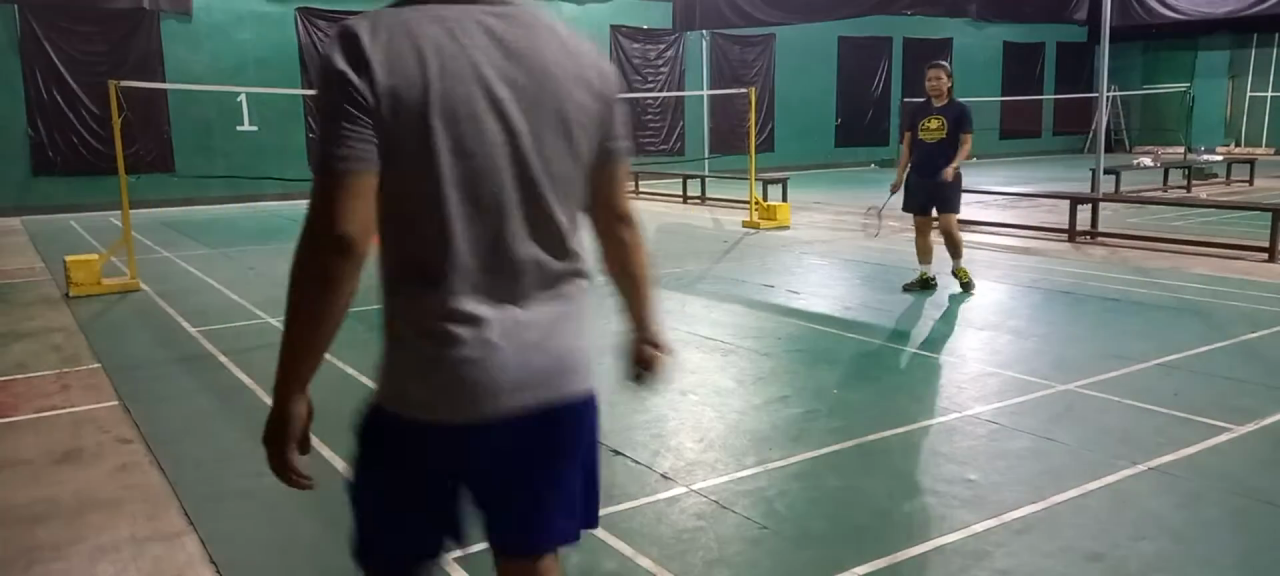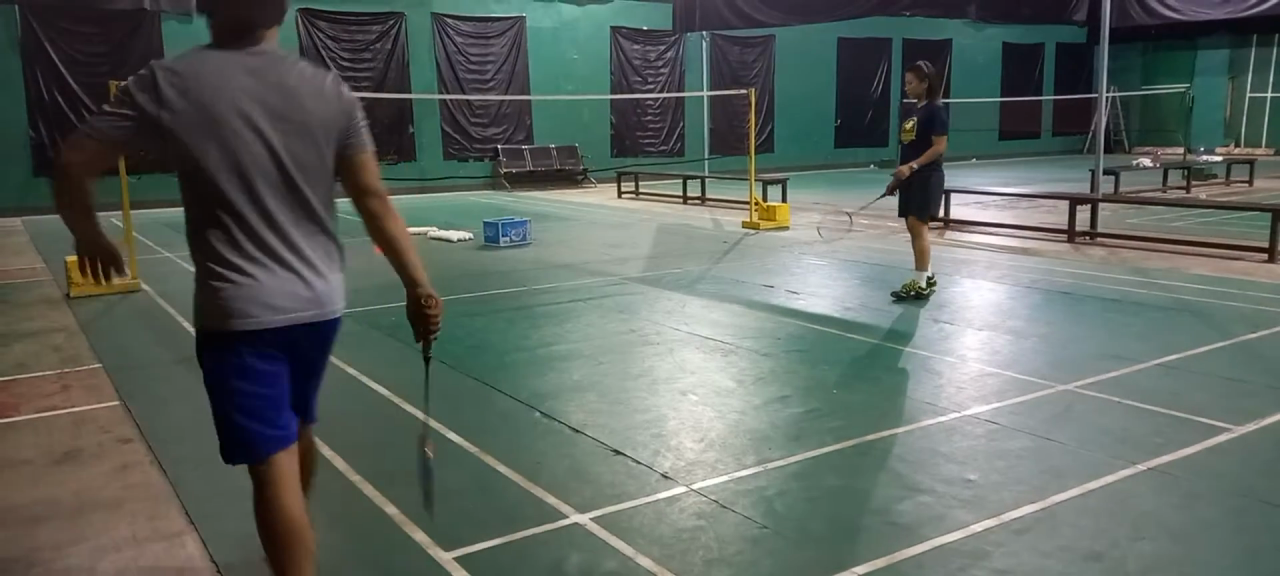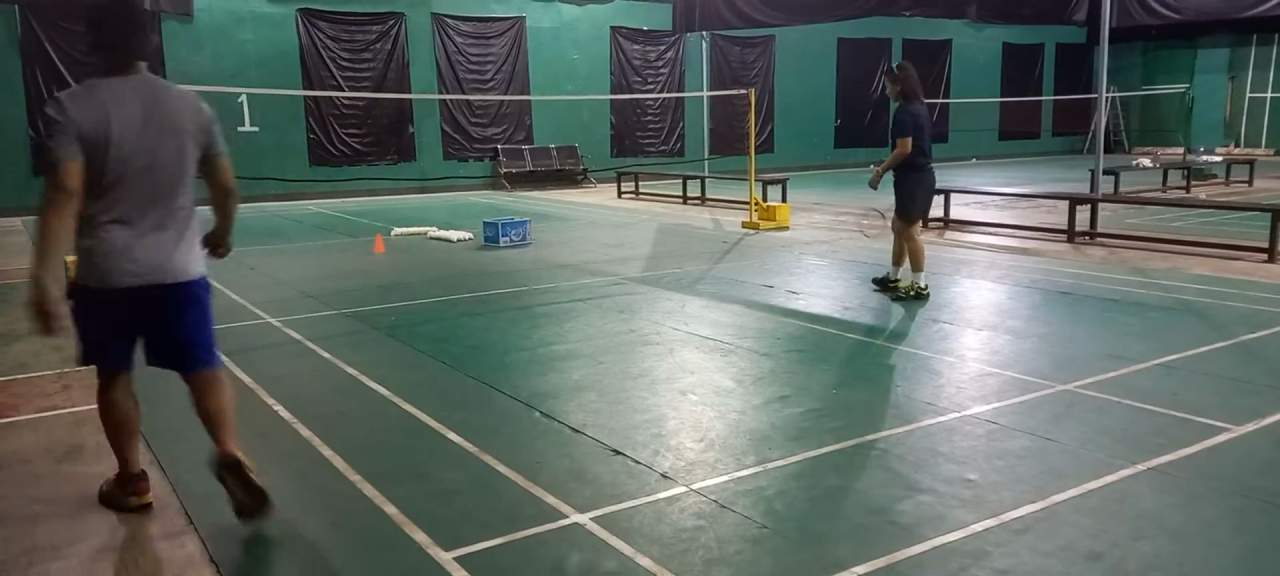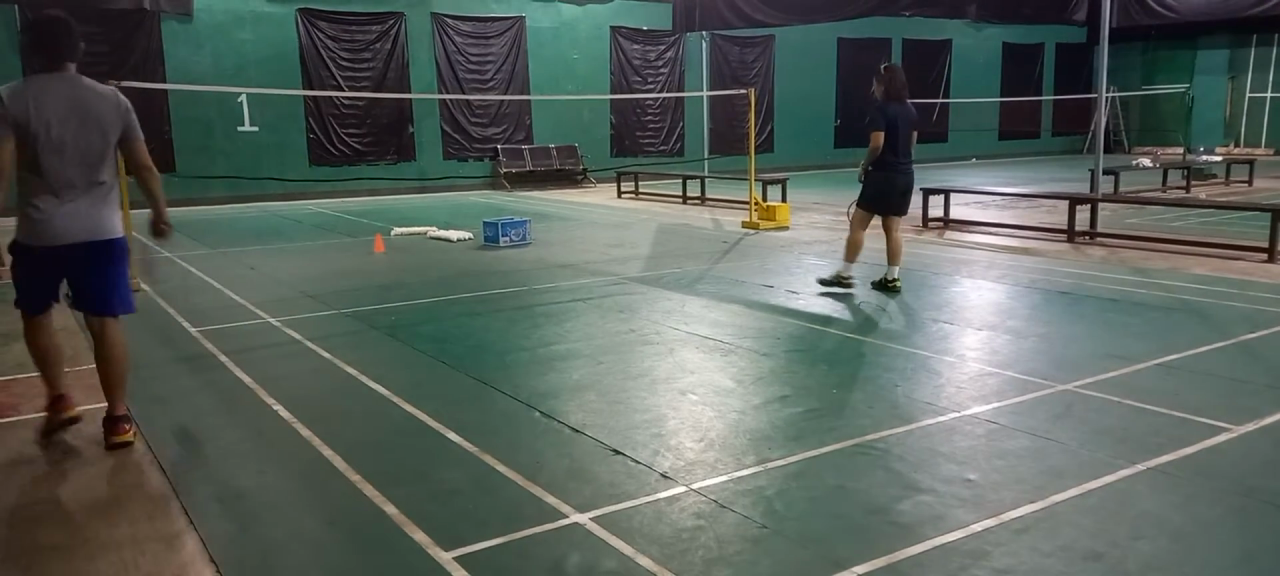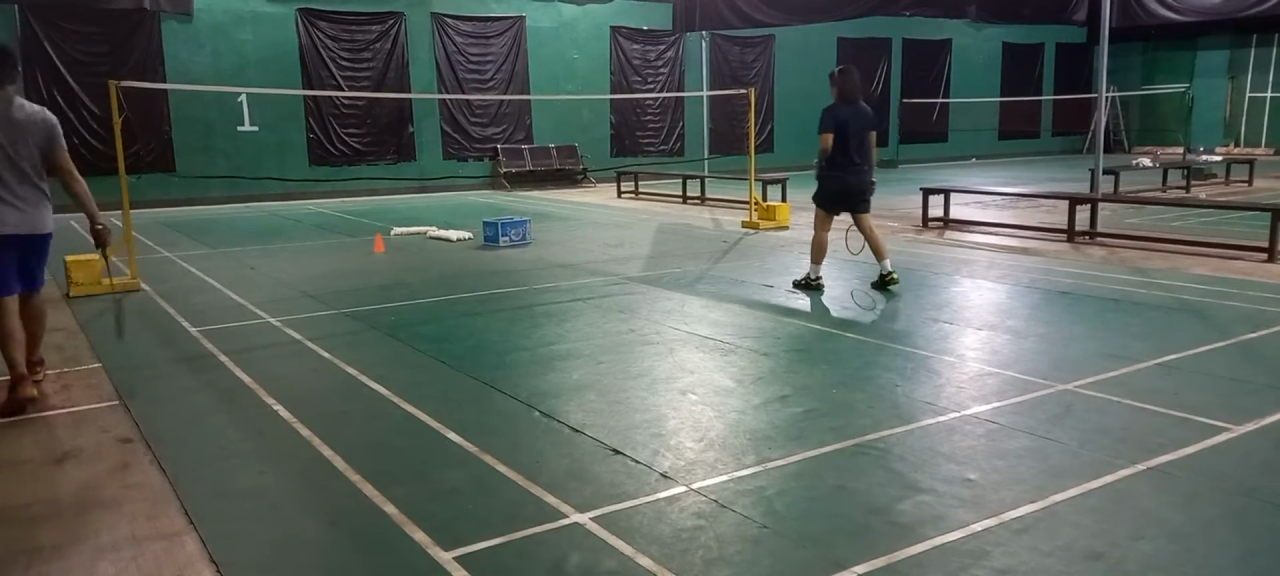
dt=0.7s
person 1, frame 1
left shoulder: (369, 47)
right shoulder: (583, 58)
left elbow: (343, 240)
right elbow: (618, 222)
left wrist: (290, 392)
right wrist: (644, 328)
left hip: (434, 388)
right hip: (559, 374)
person 1, frame 2
left shoulder: (168, 83)
right shoulder: (330, 92)
left elbow: (72, 166)
right elbow: (373, 200)
left wrist: (90, 237)
right wrist: (418, 285)
left hip: (240, 312)
right hip: (319, 301)
left knee: (272, 464)
right knee: (296, 427)
person 1, frame 3
left shoulder: (73, 106)
right shoulder: (192, 106)
left elbow: (65, 194)
right elbow: (226, 189)
left wrist: (44, 278)
right wrist: (222, 232)
left hip: (107, 273)
right hip: (179, 269)
left knee: (114, 375)
right knee: (204, 369)
left ankle: (132, 479)
right ankle: (232, 456)
person 1, frame 4
right shoulder: (113, 100)
right elbow: (144, 167)
right wrist: (159, 213)
left hip: (41, 234)
right hip: (102, 232)
left knee: (35, 317)
right knee: (106, 323)
left ankle: (60, 399)
right ankle: (118, 418)
person 1, frame 5
right shoulder: (42, 118)
right elbow: (68, 175)
right wrist: (96, 220)
right hip: (35, 225)
right knee: (31, 294)
right ankle: (32, 364)
person 2, frame 1
left shoulder: (960, 110)
right shoulder: (917, 111)
left elbow: (966, 144)
right elbow: (907, 145)
left wrist: (953, 166)
right wrist: (899, 176)
left hip: (946, 178)
right hip: (918, 177)
left knee: (948, 226)
right knee: (921, 226)
left ankle: (959, 268)
right ankle: (926, 275)
person 2, frame 2
left shoulder: (935, 111)
right shoulder: (911, 110)
left elbow: (939, 147)
left wrist: (911, 166)
right wrist: (898, 177)
left hip: (927, 177)
right hip: (911, 178)
left knee: (918, 227)
right knee: (913, 230)
left ankle: (920, 285)
right ankle: (926, 277)
person 2, frame 3
left shoulder: (904, 112)
right shoulder: (919, 108)
left elbow: (904, 149)
left wrist: (880, 171)
left hip: (913, 178)
right hip: (918, 176)
left knee: (909, 230)
right knee: (899, 228)
left ankle: (919, 286)
right ankle: (893, 277)
person 2, frame 4
left shoulder: (881, 109)
right shoulder: (910, 110)
left elbow: (877, 144)
right elbow: (911, 143)
left wrist: (865, 165)
left hip: (883, 176)
right hip: (905, 176)
left knee: (857, 225)
right knee: (892, 228)
left ankle: (845, 274)
right ankle: (892, 278)
person 2, frame 5
left shoulder: (831, 112)
right shoulder: (866, 112)
left elbow: (826, 146)
right elbow: (871, 146)
left wrist: (819, 163)
right wrist: (870, 175)
left hip: (835, 178)
right hip: (859, 177)
left knee: (821, 228)
right knee: (866, 226)
left ankle: (814, 277)
right ankle: (887, 272)
